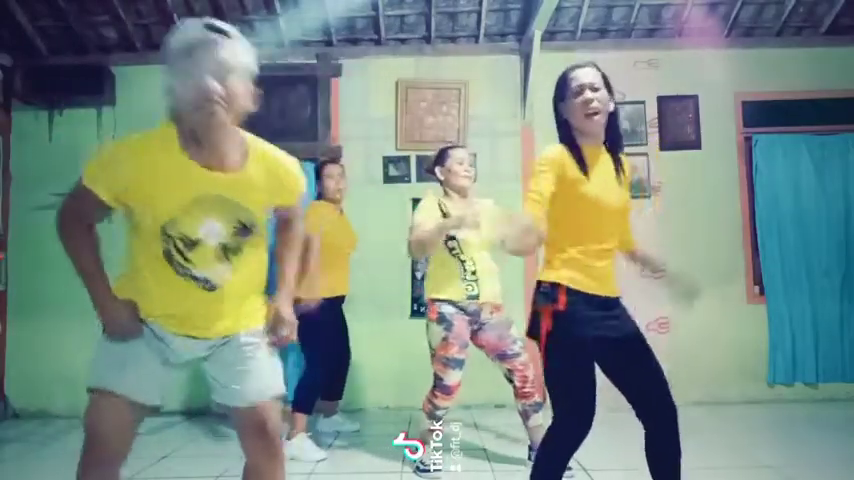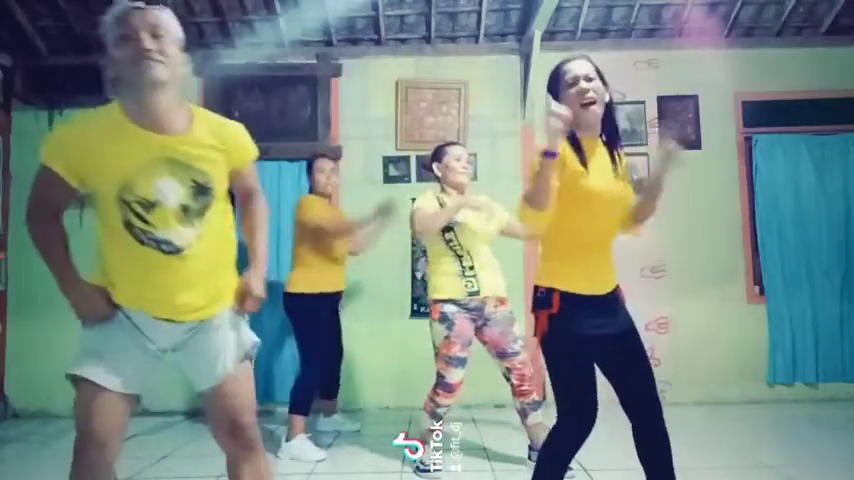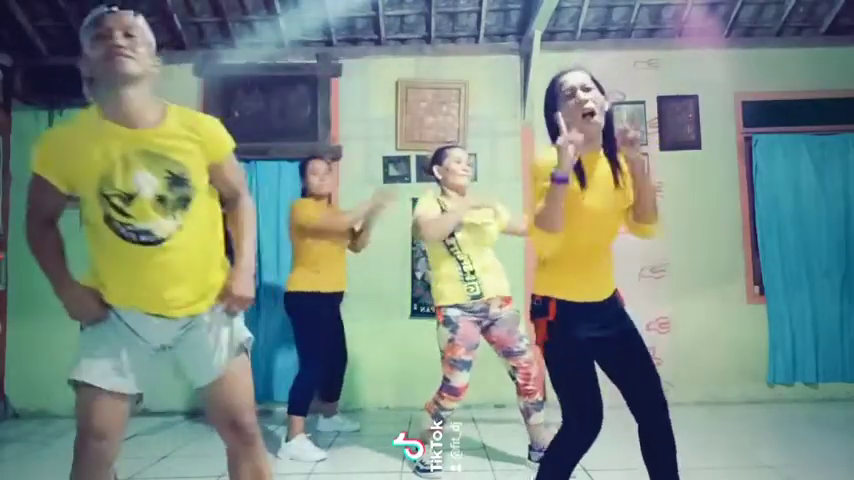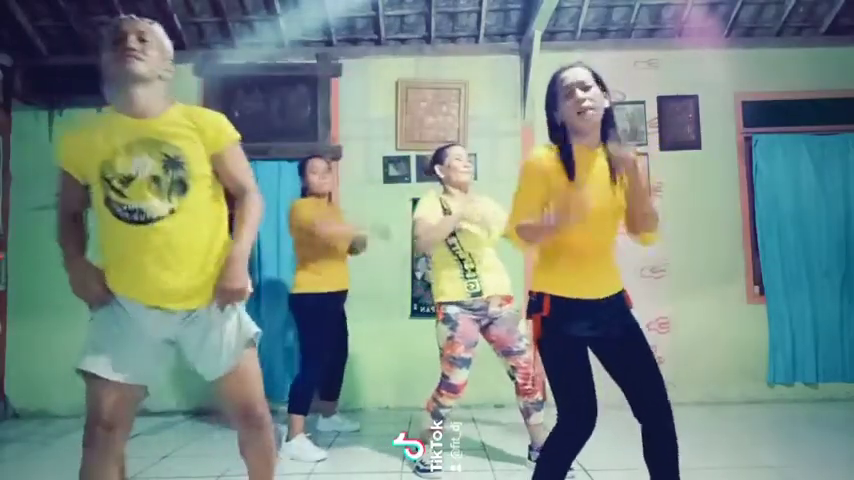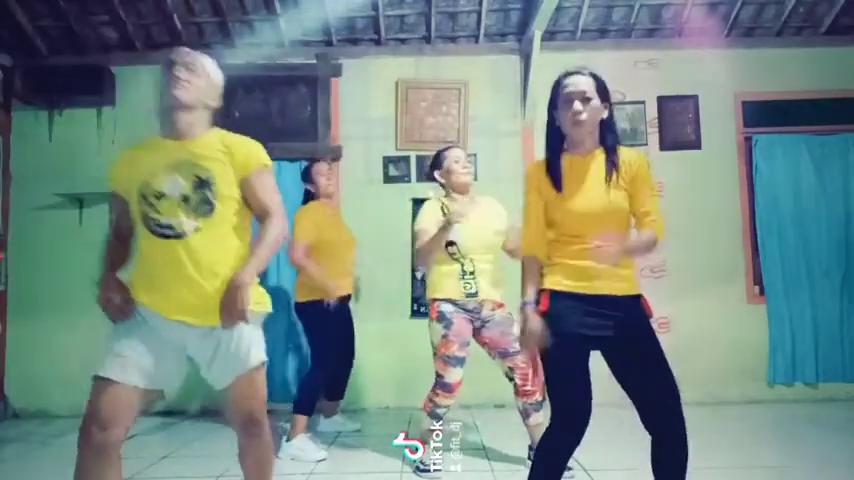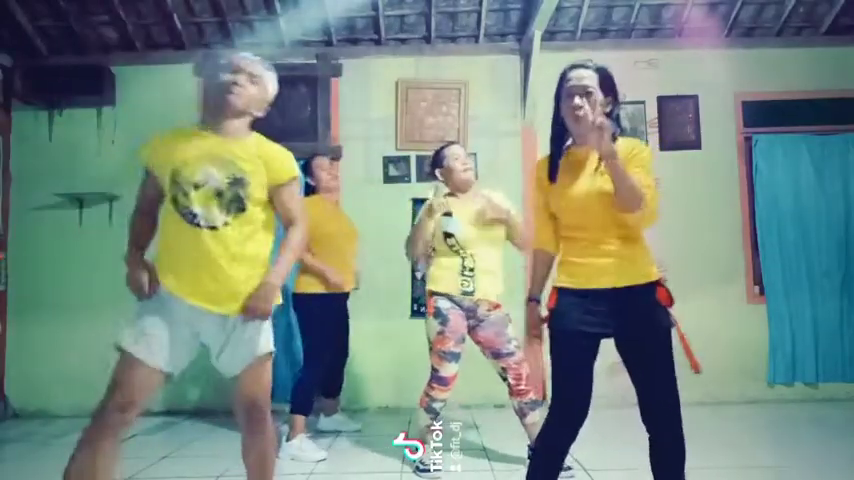
dt=0.2s
person 1, frame 1
left shoulder: (279, 170)
right shoulder: (127, 158)
left elbow: (289, 221)
right elbow: (74, 219)
left wrist: (285, 296)
right wrist: (104, 300)
left hip: (238, 324)
right hip: (145, 320)
left knee: (266, 437)
person 1, frame 2
left shoulder: (226, 135)
right shoulder: (78, 137)
left elbow: (251, 197)
right elbow: (42, 212)
left wrist: (257, 270)
right wrist: (73, 287)
left hip: (213, 309)
right hip: (123, 312)
left knee: (240, 432)
person 1, frame 3
left shoulder: (200, 129)
right shoulder: (63, 144)
left elbow: (238, 197)
right elbow: (40, 220)
left wrist: (245, 268)
right wrist: (66, 287)
left hip: (206, 306)
right hip: (119, 312)
left knee: (241, 428)
right knee: (95, 441)
person 1, frame 4
left shoulder: (206, 124)
right shoulder: (83, 141)
left elbow: (248, 194)
right elbow: (70, 214)
left wrist: (238, 259)
right wrist: (77, 266)
left hip: (210, 299)
right hip: (127, 303)
left knee: (252, 414)
right knee: (103, 429)
person 1, frame 5
left shoulder: (240, 150)
right shoulder: (131, 162)
left elbow: (275, 220)
left wrist: (245, 278)
right wrist: (108, 278)
left hip: (225, 314)
right hip: (150, 314)
left knee: (252, 421)
right knee: (99, 429)
person 1, frame 6
left shoulder: (274, 158)
right shoulder: (165, 146)
left elbow: (297, 225)
right elbow: (145, 210)
left wrist: (272, 281)
right wrist: (134, 259)
left hip: (241, 305)
right hip: (171, 298)
left knee: (256, 413)
right knee: (116, 409)
person 2, frame 1
left shoulder: (618, 164)
right shoulder: (555, 158)
right elbow: (533, 220)
left wrist: (661, 269)
right wrist: (523, 236)
left hip: (609, 305)
right hip: (567, 301)
left knee: (661, 411)
right knee: (574, 419)
person 2, frame 2
left shoulder: (613, 154)
right shoulder: (559, 150)
right elbow: (536, 217)
left wrist: (659, 176)
right wrist: (551, 146)
left hip: (607, 300)
right hip: (562, 301)
left knee: (647, 407)
right knee: (577, 417)
person 2, frame 3
left shoulder: (617, 162)
right shoulder: (550, 163)
left elbow: (644, 227)
right elbow: (544, 243)
left wrist: (638, 166)
right wrist: (563, 169)
left hip: (606, 304)
right hip: (561, 308)
left knee: (654, 409)
right knee: (584, 421)
person 2, frame 4
left shoulder: (617, 161)
right shoulder: (544, 161)
left elbow: (645, 233)
right elbow: (519, 232)
left wrist: (633, 175)
right wrist: (562, 219)
left hip: (609, 302)
right hip: (559, 305)
left knee: (656, 409)
right knee: (578, 418)
person 2, frame 5
left shoulder: (631, 163)
right shoulder: (541, 172)
left elbow: (652, 231)
right elbow: (532, 249)
left wrist: (625, 246)
right wrist: (529, 307)
left hip: (623, 303)
right hip: (563, 306)
left knee: (667, 416)
right knee: (570, 419)
person 2, frame 6
left shoulder: (631, 150)
right shoulder: (548, 167)
left elbow: (639, 214)
right elbow: (545, 241)
left wrist: (608, 152)
right wrist: (533, 301)
left hip: (638, 295)
right hip: (575, 300)
left knee: (663, 414)
right knee: (566, 415)
person 3, frame 1
left shoulder: (488, 208)
right shoulder: (431, 206)
right elbow: (416, 249)
right wrist: (450, 223)
left hip: (488, 307)
right hip: (448, 306)
left knee: (523, 372)
right knee: (447, 383)
left ankle: (540, 447)
right ankle: (424, 449)
person 3, frame 2
left shoulder: (483, 203)
right shoulder: (429, 201)
left elbow: (523, 231)
right elbow: (422, 228)
right wrist: (461, 205)
left hip: (492, 302)
right hip: (452, 305)
left knee: (522, 370)
right knee: (449, 381)
left ankle: (540, 446)
right ankle: (424, 449)
person 3, frame 3
left shoulder: (486, 207)
right shoulder: (430, 203)
left elbow: (526, 226)
right elbow: (428, 233)
right wrist: (466, 206)
left hip: (497, 302)
right hip: (457, 308)
left knee: (527, 370)
right knee: (455, 384)
left ankle: (540, 445)
right ankle: (424, 448)
person 3, frame 4
left shoulder: (486, 205)
right shoulder: (432, 203)
right elbow: (423, 241)
right wrist: (460, 216)
left hip: (497, 301)
right hip: (457, 306)
left knee: (526, 370)
right knee: (454, 381)
left ankle: (539, 445)
right ankle: (424, 448)
person 3, frame 5
left shoulder: (491, 206)
right shoulder: (434, 209)
left elbow: (515, 249)
right elbow: (422, 259)
left wrist: (515, 241)
right wrist: (446, 227)
left hip: (490, 305)
right hip: (450, 305)
left knee: (525, 371)
right knee: (448, 380)
left ankle: (540, 446)
right ankle: (425, 450)
person 3, frame 6
left shoulder: (495, 199)
right shoulder: (436, 206)
left elbow: (525, 244)
right elbow: (415, 255)
left wrist: (508, 217)
right wrist: (428, 216)
left hip: (487, 304)
right hip: (447, 301)
left knee: (517, 371)
right knee: (442, 376)
right ankle: (424, 449)
person 4, frame 1
left shoulder: (340, 214)
right shoulder: (316, 211)
right wrist: (310, 286)
left hip: (332, 300)
right hip: (313, 301)
left knee: (340, 359)
right knee: (318, 364)
left ankle: (329, 416)
right ankle: (296, 437)
person 4, frame 2
left shoulder: (333, 208)
right shoulder: (308, 204)
left elbow: (350, 246)
right elbow: (336, 230)
left wrist: (377, 226)
right wrist: (374, 218)
left hip: (329, 297)
right hip: (306, 296)
left knee: (333, 357)
right knee: (314, 363)
left ankle: (329, 415)
right ankle: (294, 439)
person 4, frame 3
left shoulder: (333, 211)
right shoulder: (302, 207)
left elbow: (356, 244)
right elbow: (337, 224)
left wrist: (372, 213)
right wrist: (371, 203)
left hip: (330, 297)
right hip: (306, 297)
left knee: (337, 359)
right knee: (313, 363)
left ankle: (329, 416)
right ankle: (294, 439)
person 4, frame 4
left shoulder: (334, 210)
right shoulder: (302, 207)
left elbow: (353, 247)
right elbow: (324, 230)
left wrist: (359, 238)
right wrist: (361, 230)
left hip: (334, 296)
right hip: (311, 296)
left knee: (338, 357)
right knee: (312, 363)
left ankle: (329, 416)
right ankle: (294, 438)
person 4, frame 5
left shoulder: (334, 214)
right shoulder: (308, 213)
right elbow: (296, 255)
left wrist: (351, 278)
right wrist: (326, 284)
left hip: (338, 300)
right hip: (316, 301)
left knee: (344, 359)
right knee: (322, 363)
left ankle: (330, 416)
right ankle: (296, 438)
person 4, frame 6
left shoulder: (336, 208)
right shoulder: (308, 206)
left wrist: (351, 272)
right wrist: (326, 272)
left hip: (337, 295)
right hip: (314, 295)
left knee: (338, 356)
right knee: (316, 360)
left ankle: (330, 415)
right ankle: (295, 438)
